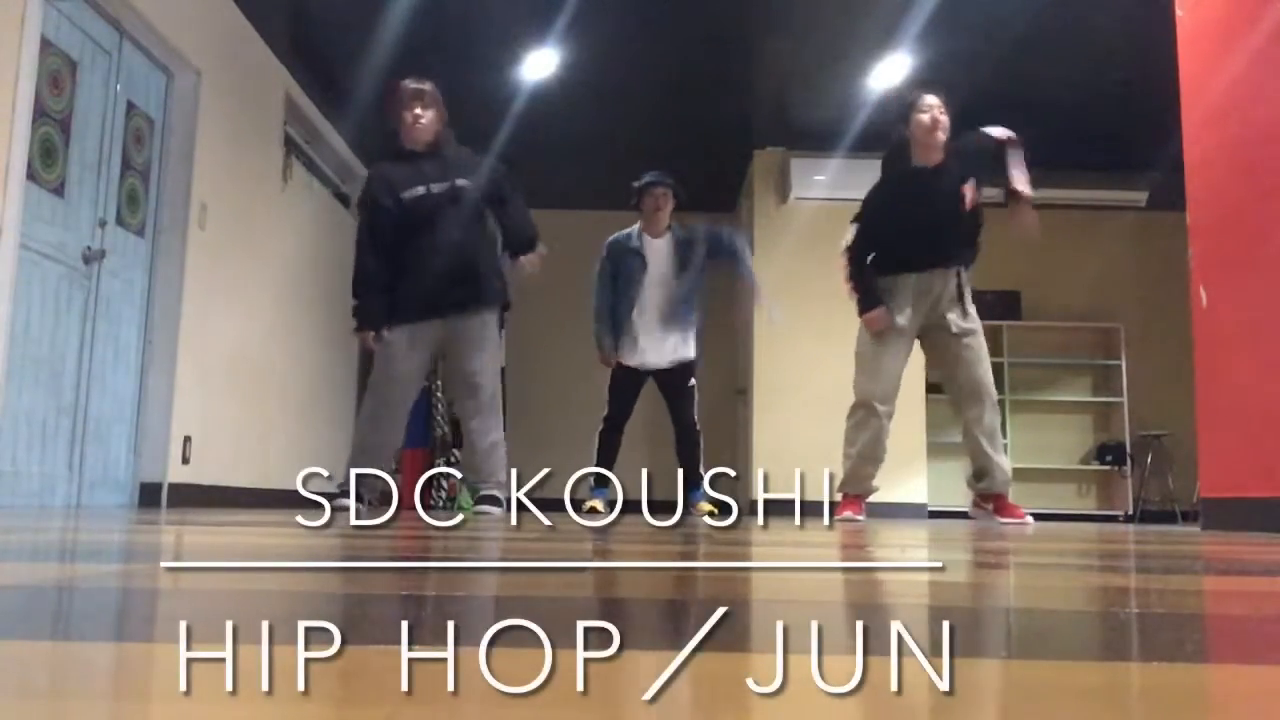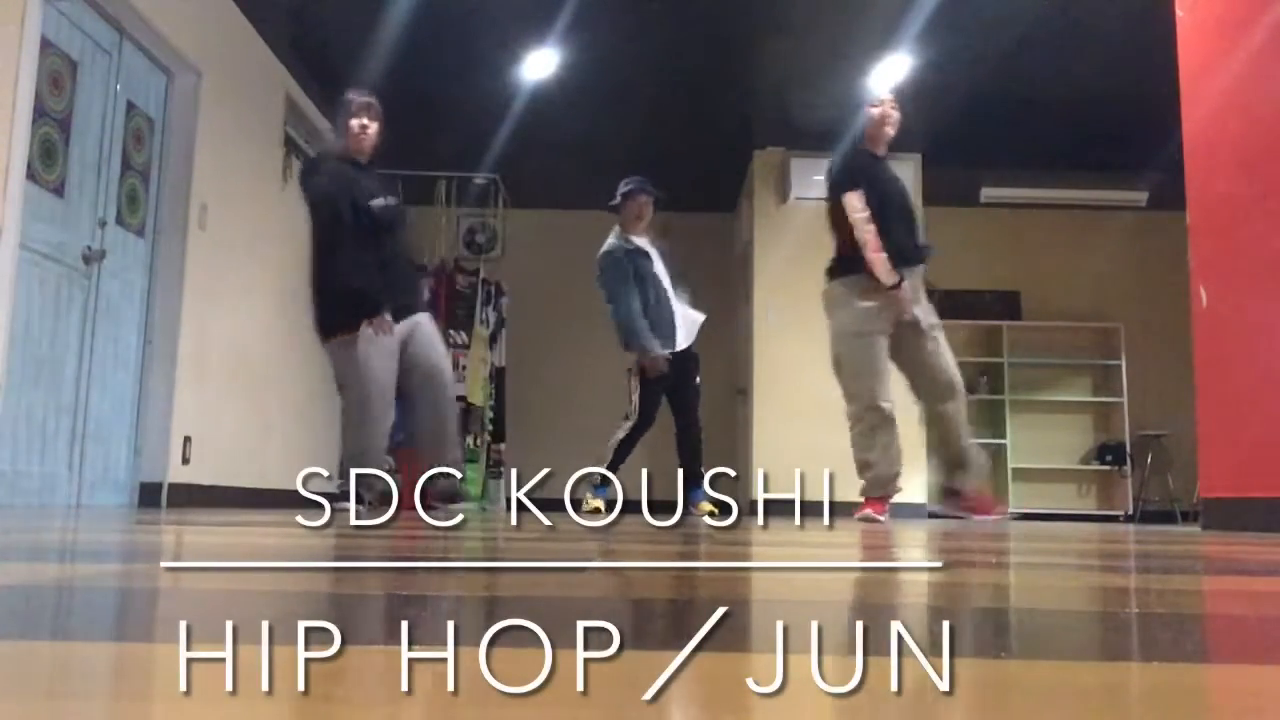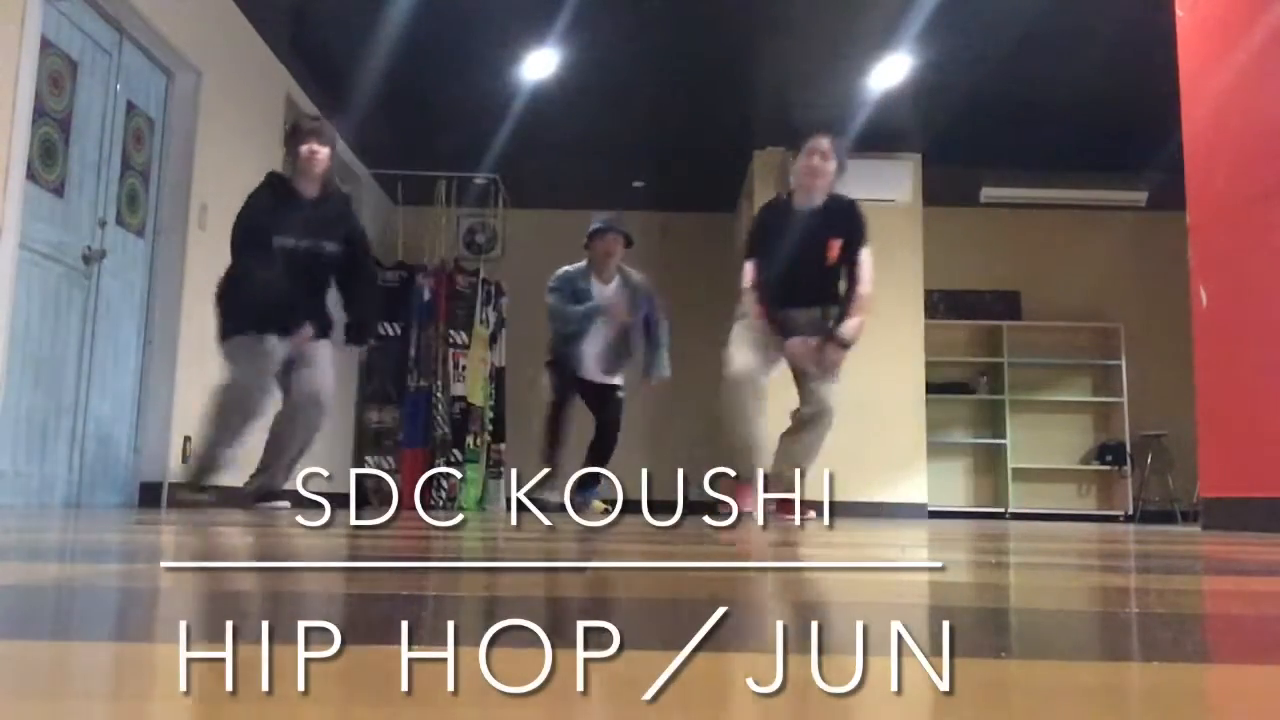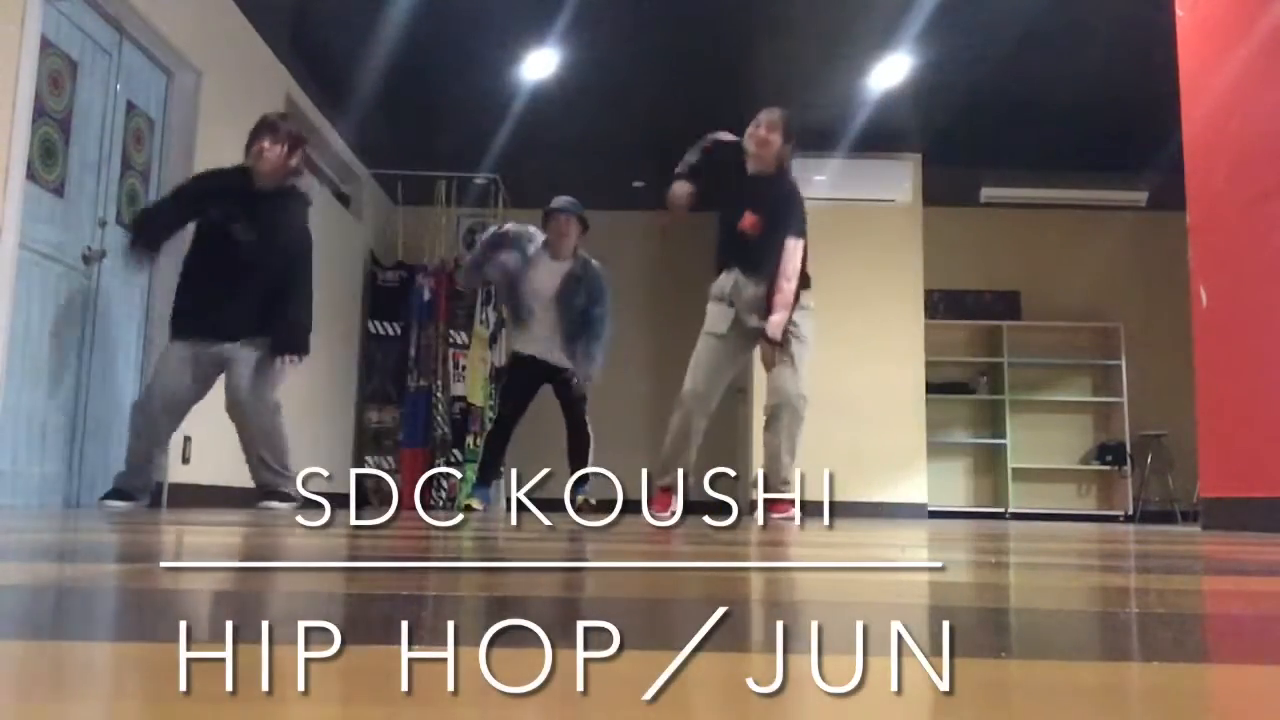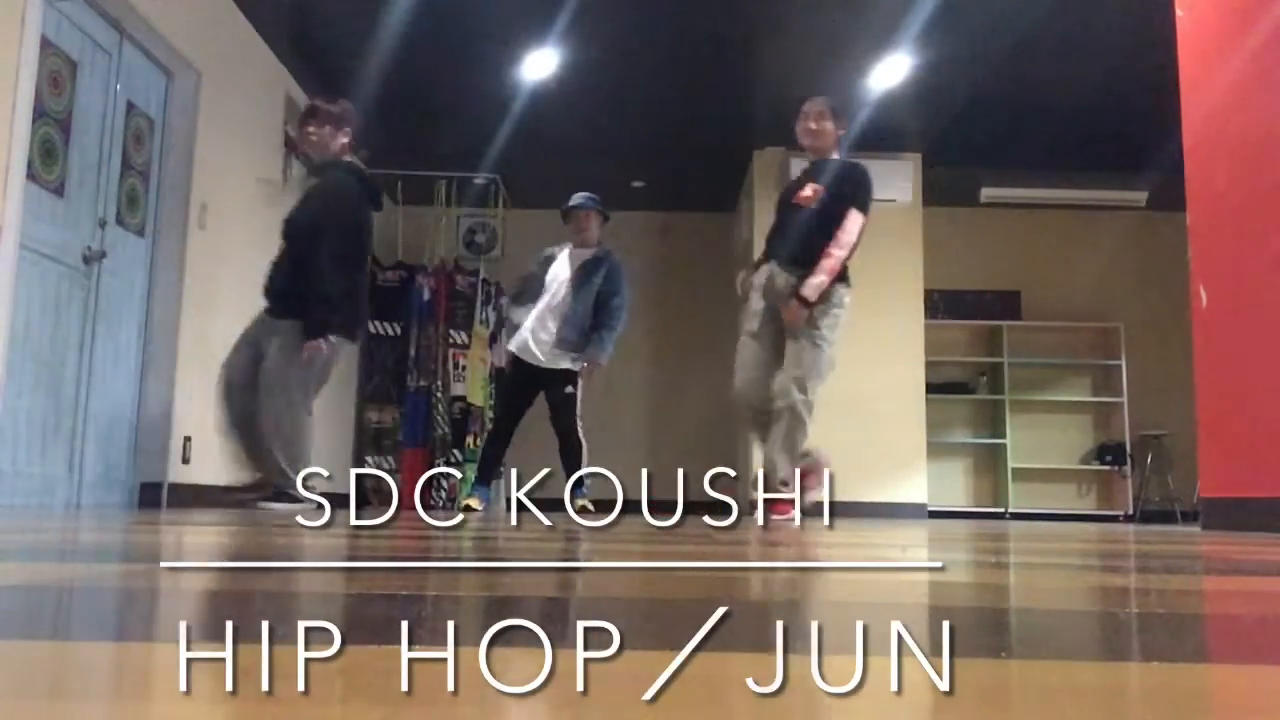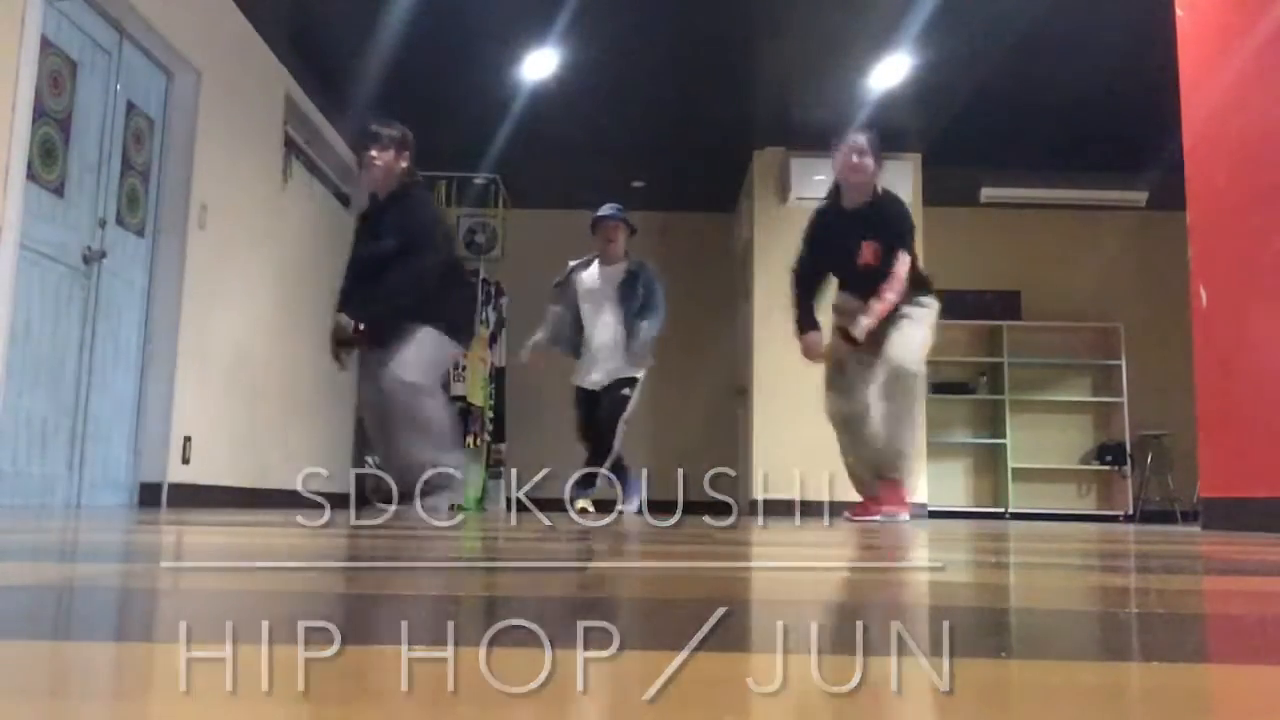
dt=0.4s
person 1, frame 1
left shoulder: (966, 155)
right shoulder: (890, 187)
left elbow: (1003, 139)
right elbow: (855, 249)
left wrist: (1019, 188)
right wrist: (867, 302)
left hip: (948, 290)
right hip: (893, 293)
left knee: (978, 391)
right knee: (873, 395)
left ankle: (992, 493)
right ankle: (852, 494)
person 1, frame 2
left shoulder: (885, 172)
right shoulder: (851, 164)
right elbow: (860, 222)
right wrist: (889, 282)
left hip: (908, 287)
right hip: (860, 290)
left knee: (946, 386)
right knee: (872, 400)
left ankle: (960, 487)
right ankle: (878, 492)
person 1, frame 3
left shoulder: (846, 214)
right shoulder: (772, 215)
left elbow: (862, 281)
right elbow: (753, 285)
left wrist: (843, 337)
right wrist: (785, 336)
left hip: (817, 320)
right hip: (767, 317)
left knee: (819, 406)
right knee: (741, 372)
left ankle: (779, 490)
right ankle: (747, 479)
person 1, frame 4
left shoulder: (786, 194)
right shoulder: (729, 157)
left elbow: (790, 267)
right elbow: (710, 145)
left wrist: (774, 331)
right wrist: (682, 181)
left hip: (783, 302)
right hip: (731, 294)
left knee: (787, 394)
right knee: (695, 393)
left ankle: (777, 492)
right ankle: (666, 486)
person 1, frame 5
left shoulder: (853, 176)
right shoulder: (797, 180)
left elbow: (844, 242)
left wrist: (808, 293)
right wrist: (755, 269)
left hip: (820, 294)
right hip: (769, 287)
left knee: (793, 396)
right knee: (748, 390)
left ankle: (780, 488)
right ankle: (804, 468)
person 1, frame 6
left shoulder: (891, 210)
right shoulder: (825, 218)
left elbow: (896, 282)
right elbow: (806, 276)
left wrist: (854, 334)
right wrist: (807, 328)
left hip: (907, 307)
right hip: (853, 310)
left knee: (901, 367)
right knee: (843, 405)
left ankle: (892, 477)
right ankle: (876, 491)
person 2, frame 1
left shoulder: (468, 163)
right shoulder: (384, 178)
left elbow: (506, 202)
right elbow: (370, 251)
left wrist: (523, 244)
right wrist: (369, 314)
left hip: (473, 303)
right hip: (408, 311)
left knee: (481, 400)
right knee: (385, 401)
left ankle: (489, 488)
right ankle: (359, 486)
person 2, frame 2
left shoulder: (370, 177)
right shoulder: (330, 178)
right elbow: (340, 249)
right wrist: (370, 305)
left hip: (405, 307)
right hip: (358, 314)
left knee: (438, 385)
right knee: (371, 405)
left ankle: (444, 479)
right ankle: (361, 490)
person 2, frame 3
left shoulder: (340, 211)
right shoulder: (265, 203)
left elbow: (358, 273)
right elbow: (250, 268)
left wrist: (359, 329)
right wrist: (292, 322)
left hip: (307, 326)
right hip: (253, 321)
left knee: (314, 397)
right knee: (248, 388)
left ankle: (267, 484)
right ankle: (202, 472)
person 2, frame 4
left shoulder: (291, 218)
right shoulder: (223, 184)
left elbow: (296, 285)
right elbow: (173, 208)
left wrist: (291, 341)
right wrist: (145, 234)
left hip: (255, 335)
right hip: (199, 327)
left knee: (251, 404)
right knee: (158, 400)
left ankle: (279, 486)
right ankle: (133, 484)
person 2, frame 5
left shoulder: (336, 187)
right shoulder: (334, 183)
left elbow: (325, 253)
left wrist: (317, 323)
left hip: (313, 316)
right hip: (287, 309)
left knee: (282, 398)
right knee: (239, 381)
left ankle: (289, 485)
right ankle: (272, 472)
person 2, frame 6
left shoulder: (420, 208)
right shoulder: (371, 216)
left elbow: (420, 270)
right elbow: (358, 277)
left wrist: (365, 313)
right wrist: (345, 328)
left hip: (436, 320)
right hip: (387, 327)
left knee: (404, 381)
right knee: (377, 404)
left ankle: (440, 478)
right ankle: (418, 488)
person 3, frame 1
left shoulder: (694, 239)
right shoulder: (619, 246)
left elbow: (731, 243)
right elbow: (603, 295)
left wrist: (747, 270)
right wrist: (604, 341)
left hip: (677, 350)
right hip: (630, 352)
left knee: (686, 423)
right knee: (613, 420)
left ankle: (696, 493)
right ankle: (599, 491)
person 3, frame 2
left shoulder: (647, 242)
right shoulder: (614, 253)
right elbow: (625, 306)
right wrist: (646, 349)
left hip: (681, 345)
right hip: (653, 351)
left knee: (689, 420)
right knee: (640, 419)
left ankle: (695, 493)
right ankle: (599, 488)
person 3, frame 3
left shoulder: (636, 285)
right shoulder: (566, 278)
left elbow: (656, 324)
right elbow: (560, 317)
left wrist: (658, 364)
right wrist: (600, 310)
left hip: (605, 371)
right hip: (566, 365)
left knee: (610, 428)
right knee: (559, 407)
left ankle: (586, 491)
right ankle: (550, 478)
person 3, frame 4
left shoulder: (590, 272)
right shoulder: (524, 244)
left elbow: (599, 323)
right elbow: (497, 238)
left wrist: (589, 367)
right wrist: (473, 268)
left hip: (568, 360)
right hip: (525, 353)
left knee: (578, 421)
right knee: (505, 419)
left ankle: (580, 490)
right ankle: (481, 489)
person 3, frame 5
left shoulder: (608, 265)
right shoulder: (554, 256)
left elbow: (614, 313)
left wrist: (598, 352)
right wrist: (515, 320)
left hip: (565, 359)
right hip: (526, 353)
left knee: (567, 425)
right knee: (503, 421)
left ankle: (578, 492)
right ankle: (481, 488)
person 3, frame 6
left shoulder: (642, 274)
right shoulder: (577, 273)
left elbow: (655, 312)
right elbow: (560, 312)
left wrist: (644, 333)
right wrist: (539, 339)
left hip: (624, 368)
right hip: (589, 370)
left knee: (607, 426)
right knee: (591, 432)
left ankle: (583, 489)
right ankle: (626, 486)
